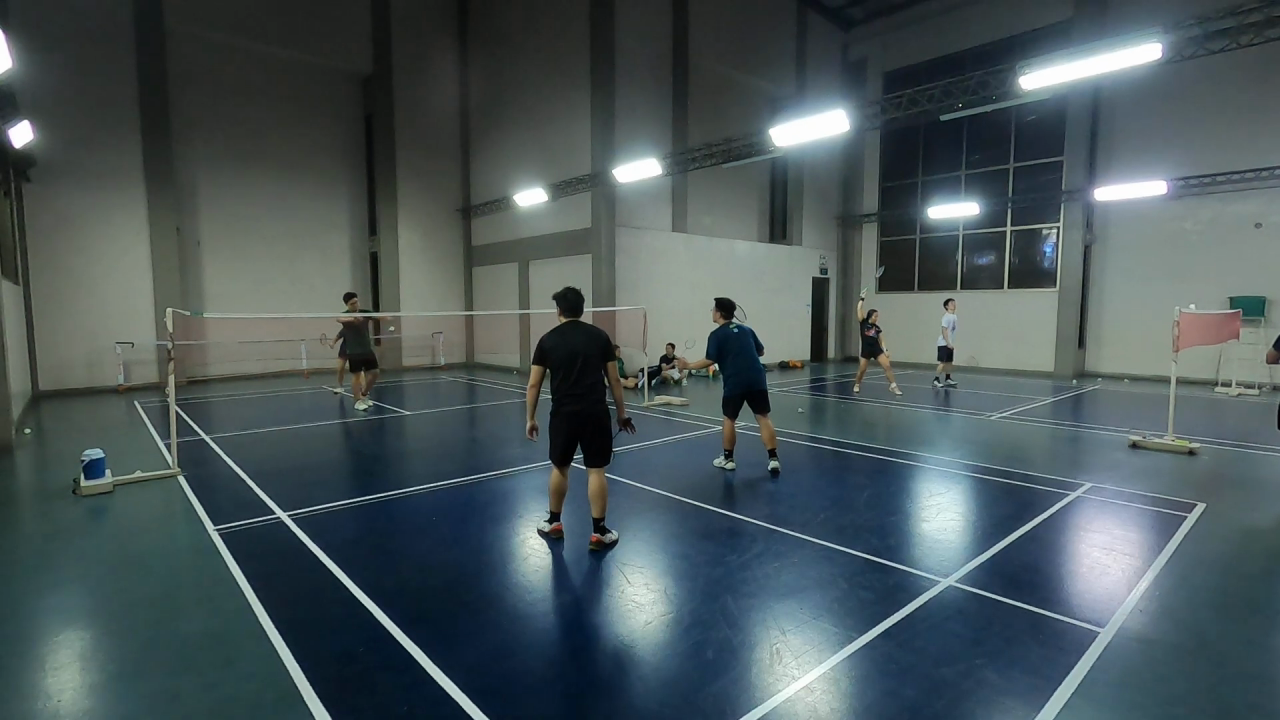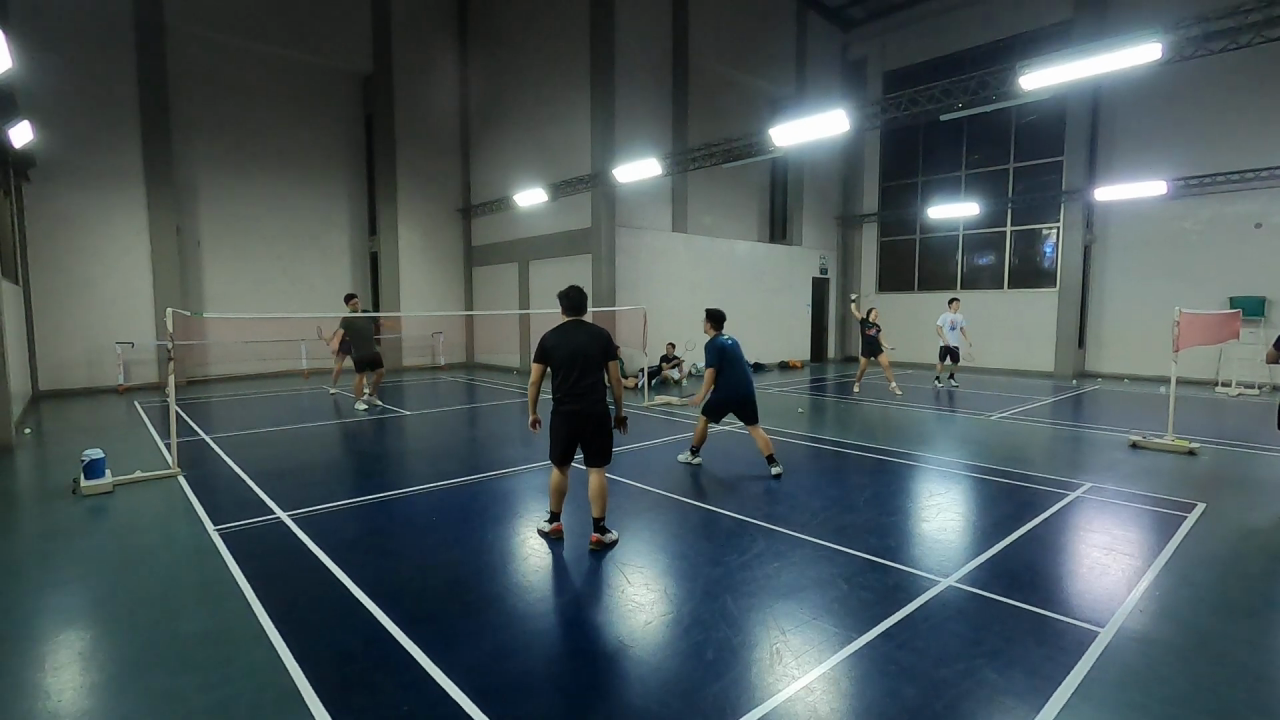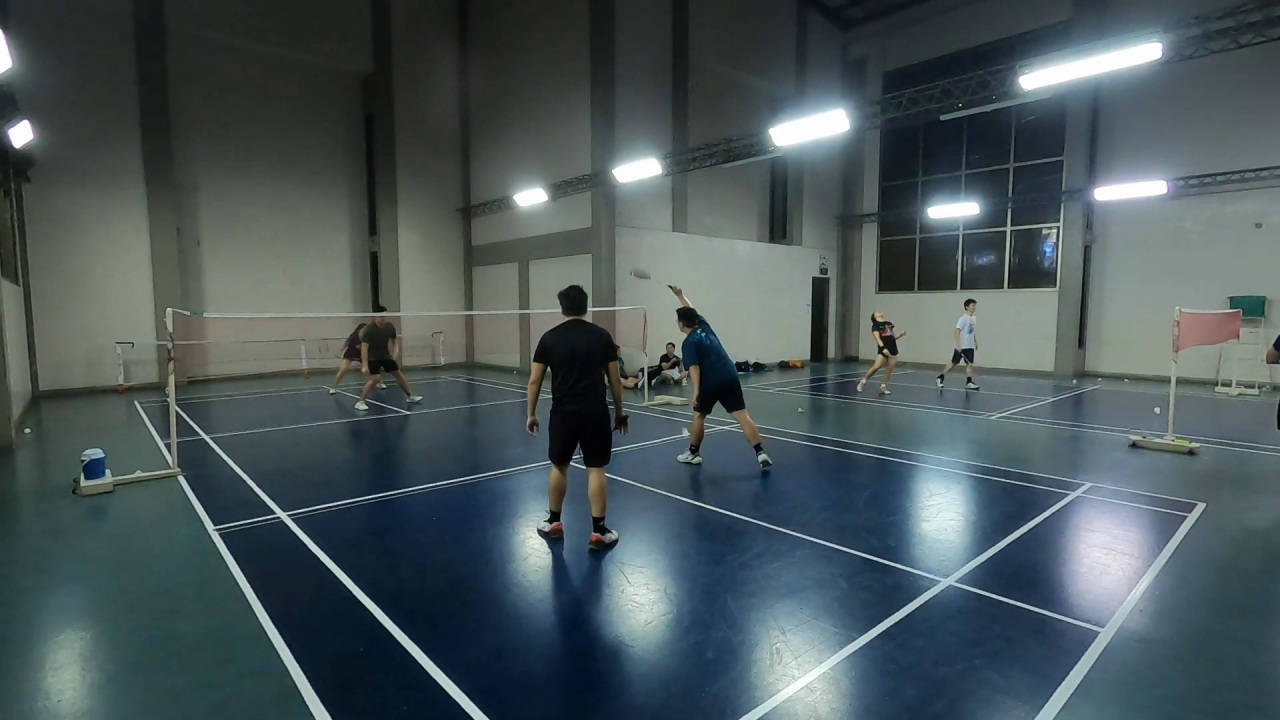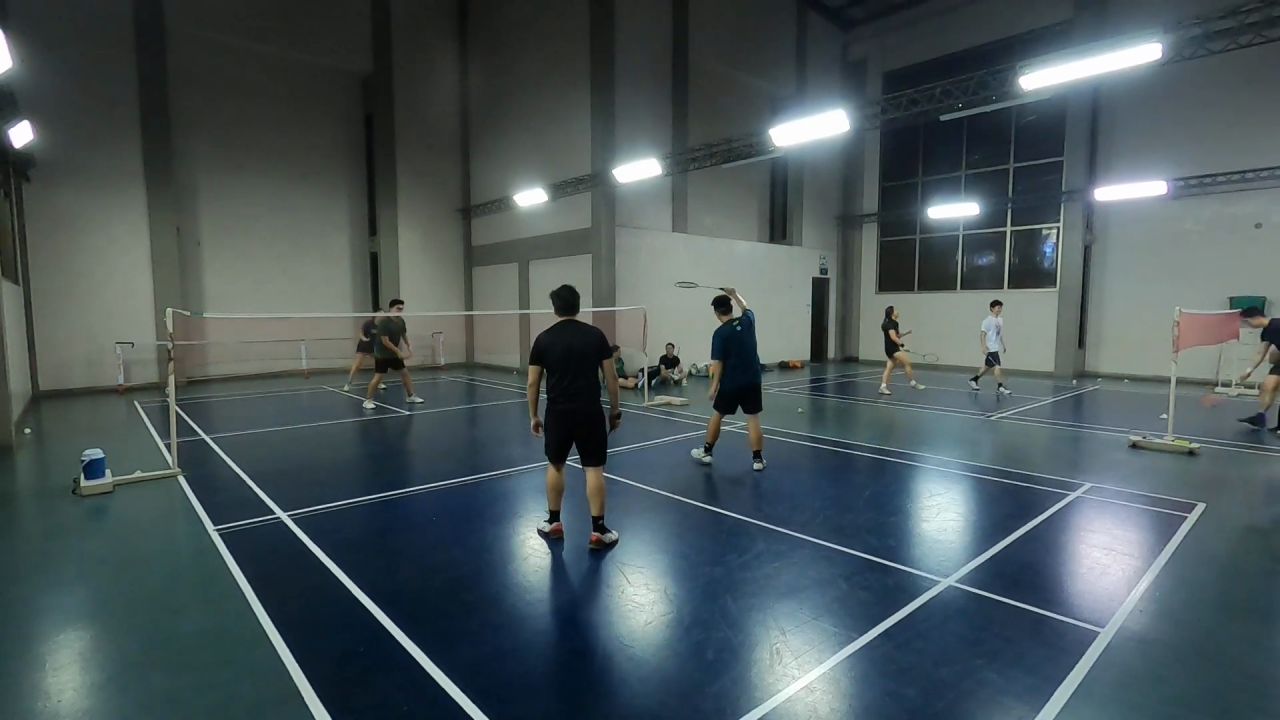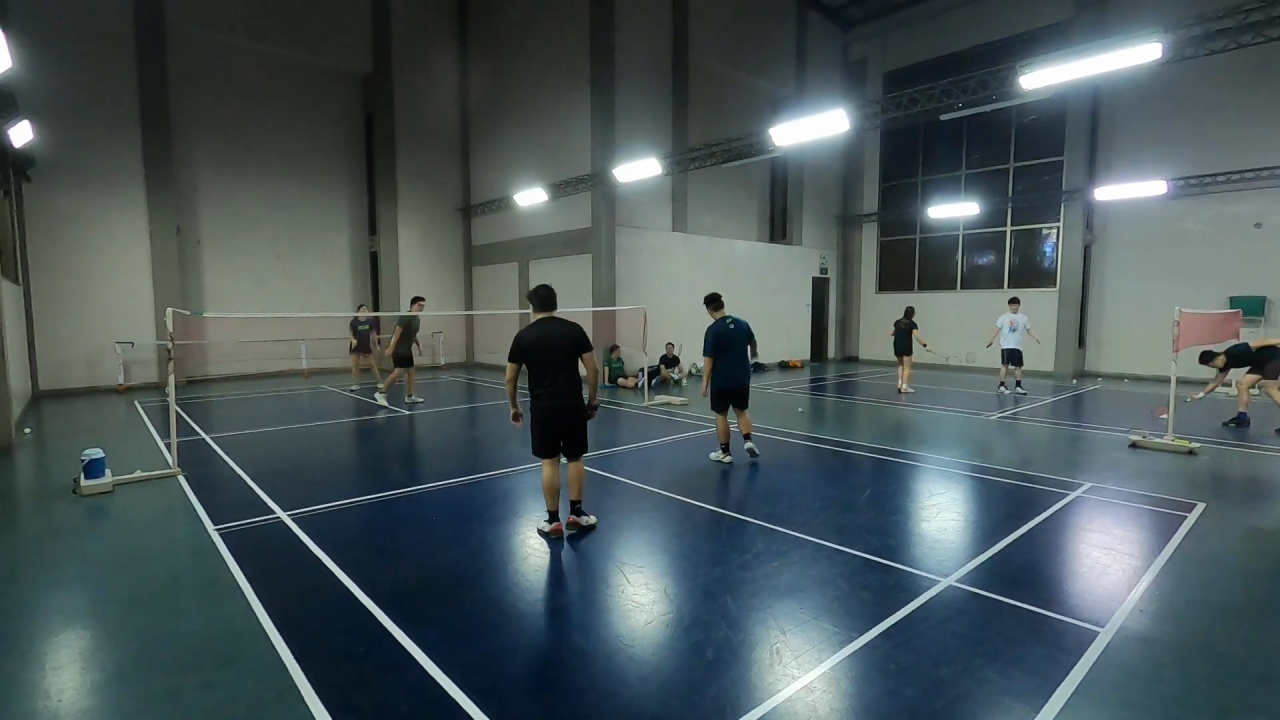
dt=0.5s
person 1, frame 1
left shoulder: (548, 340)
right shoulder: (600, 336)
left elbow: (533, 384)
right elbow: (614, 380)
left wrist: (530, 418)
right wrist: (621, 413)
left hip: (563, 414)
right hip: (595, 413)
left knee: (559, 468)
right knee: (596, 471)
left ankle: (554, 523)
right ankle: (599, 532)
person 1, frame 2
left shoulder: (549, 338)
right shoulder: (602, 336)
left elbow: (534, 381)
right elbow: (615, 379)
left wrist: (533, 413)
right wrist: (619, 412)
left hip: (564, 413)
right hip: (596, 412)
left knee: (559, 467)
right knee: (597, 471)
left ankle: (554, 523)
right ankle: (599, 532)
person 1, frame 3
left shoulder: (549, 338)
right shoulder: (602, 336)
left elbow: (534, 381)
right elbow: (615, 380)
left wrist: (531, 414)
right wrist: (619, 412)
left hip: (563, 413)
right hip: (595, 412)
left knee: (559, 467)
right knee: (596, 470)
left ankle: (554, 522)
right ankle: (599, 531)
person 1, frame 4
left shoulder: (543, 339)
right shoulder: (595, 335)
left elbow: (532, 383)
right elbow: (611, 377)
left wrist: (534, 416)
right wrist: (615, 410)
left hip: (557, 412)
right hip: (589, 411)
left knee: (555, 466)
right knee: (594, 469)
left ankle: (554, 522)
right ankle: (598, 530)
person 1, frame 5
left shoulder: (524, 336)
right shoulder: (574, 330)
left elbow: (510, 378)
right elbow: (592, 369)
left wrist: (514, 407)
right wrist: (592, 400)
left hip: (542, 407)
right hip: (573, 405)
left knee: (549, 463)
right knee: (575, 459)
left ankle: (554, 521)
right ankle: (577, 514)
